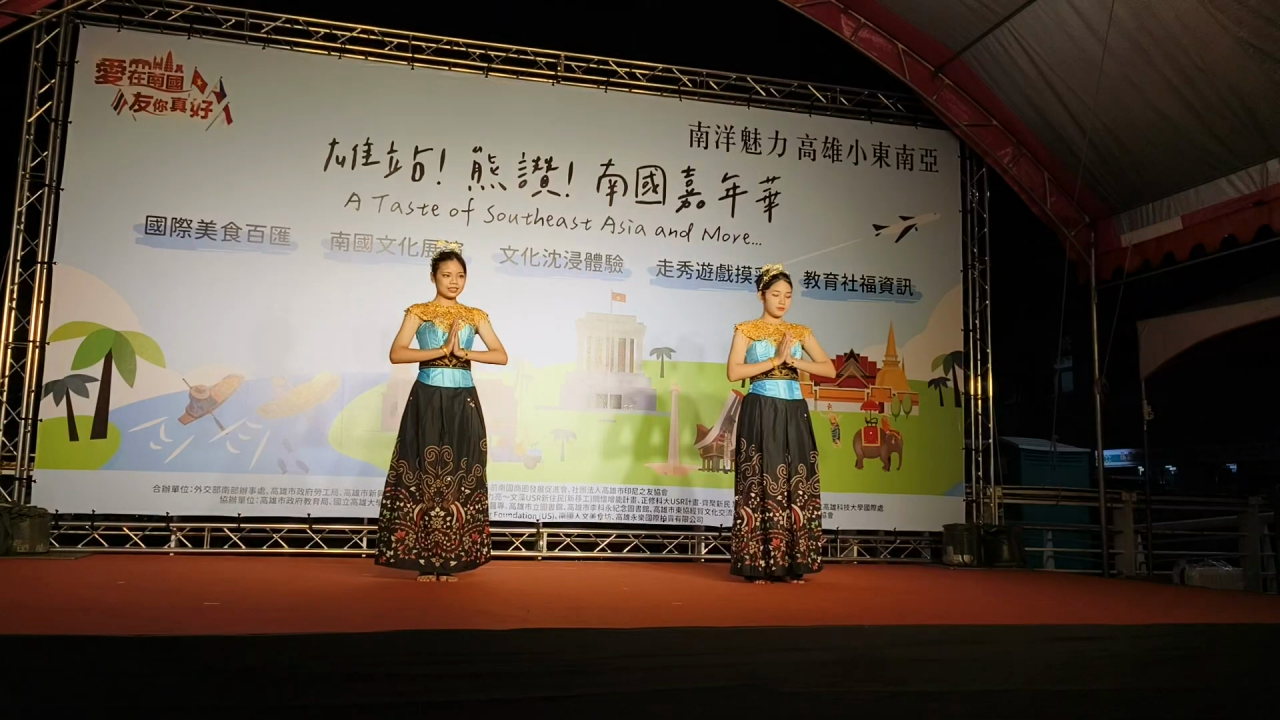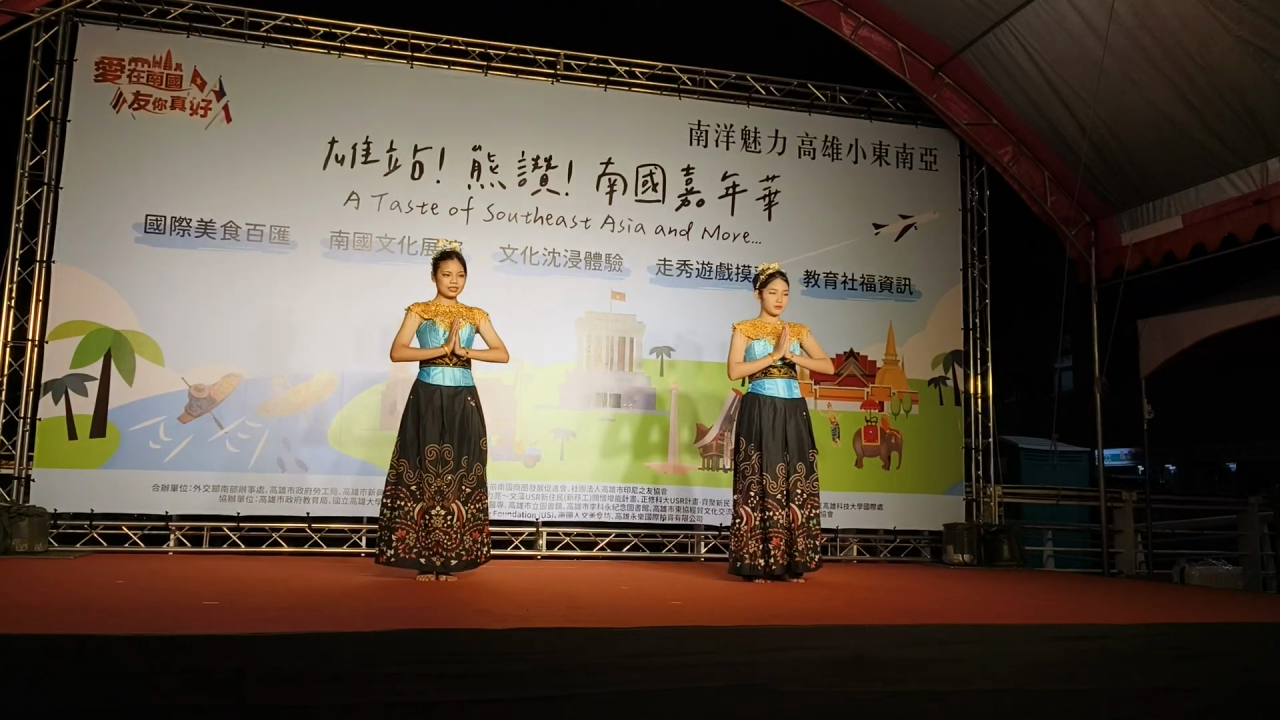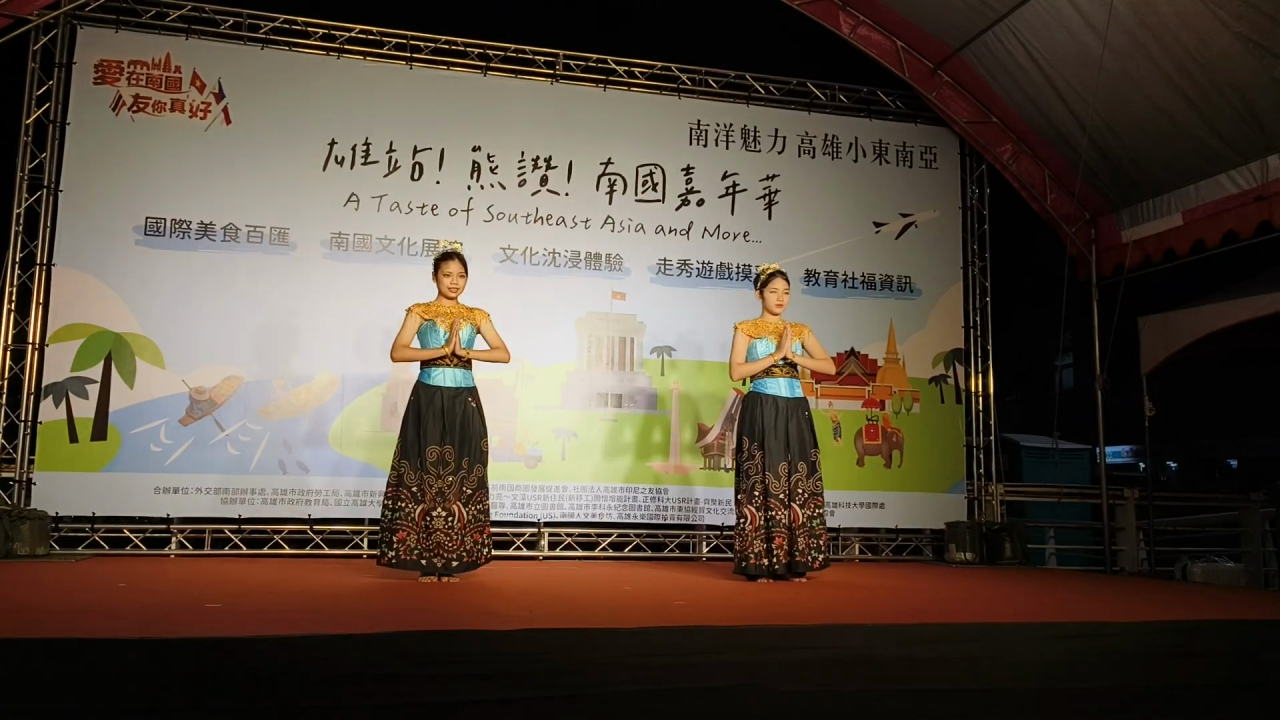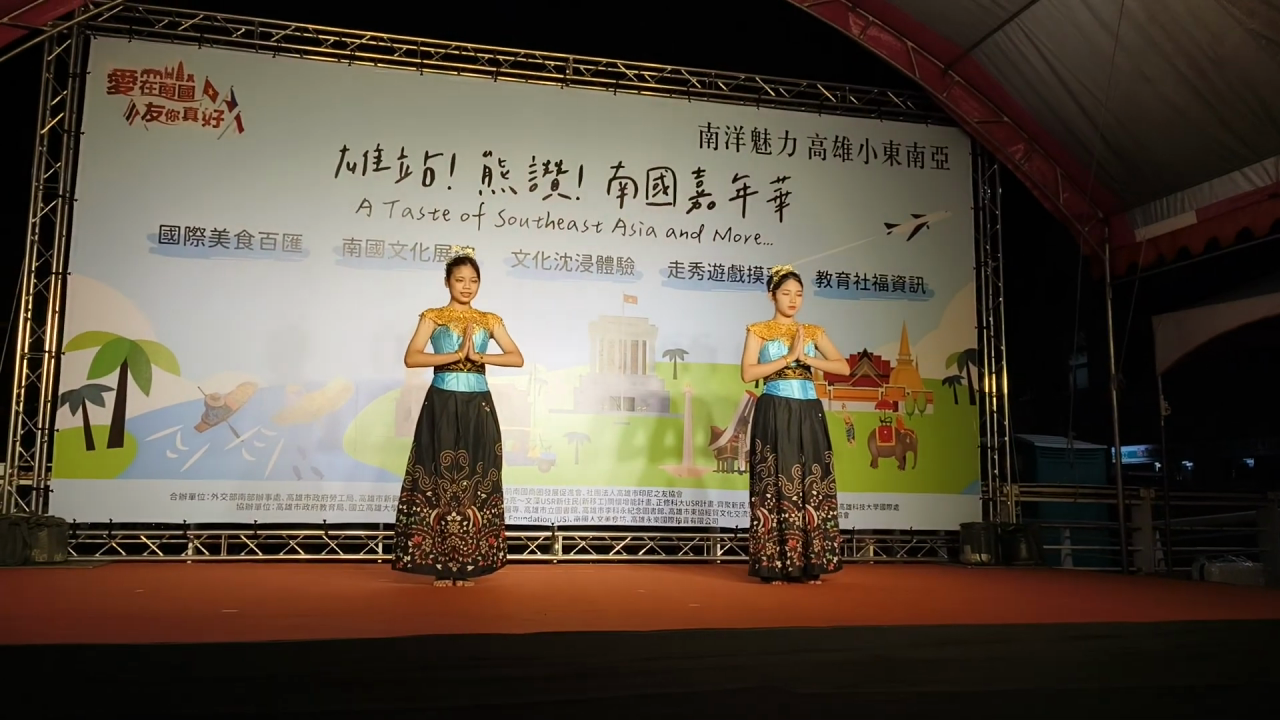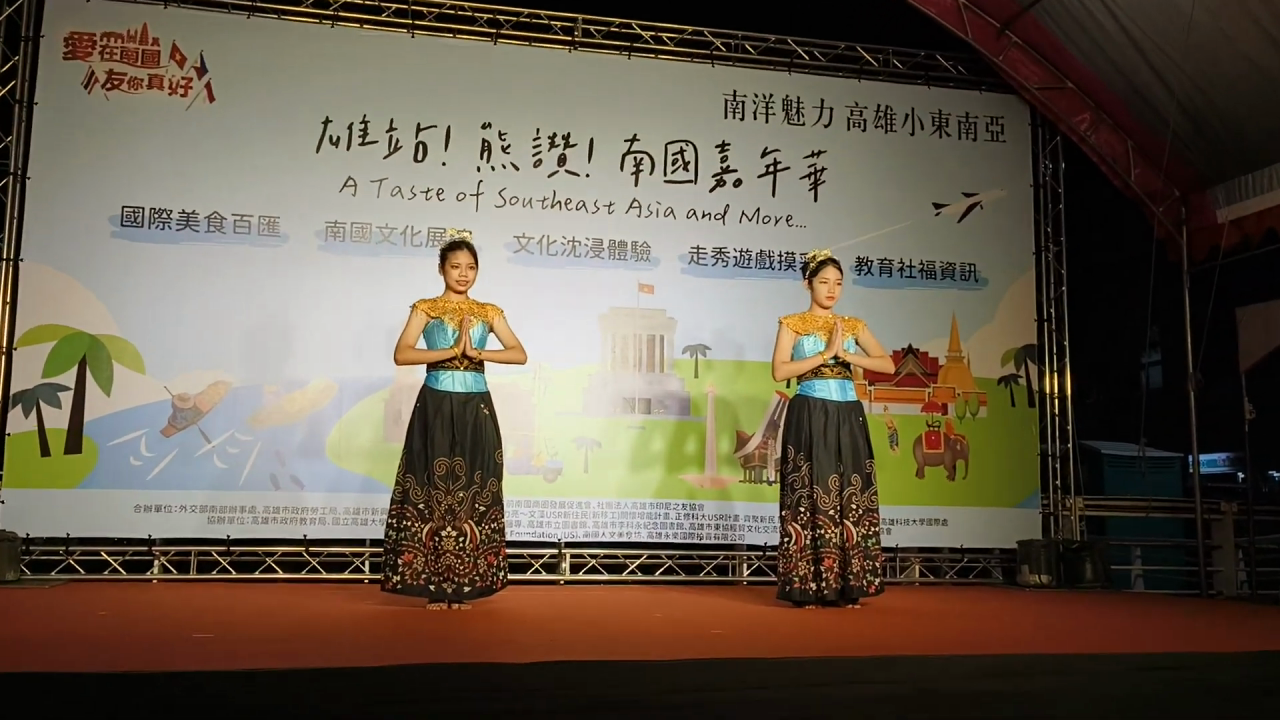
dt=0.5s
person 1, frame 1
left shoulder: (475, 316)
right shoulder: (418, 312)
left elbow: (501, 356)
right elbow: (396, 354)
left wrist: (464, 352)
right wrist: (442, 350)
left hip: (463, 402)
right hip: (427, 400)
left knee: (458, 478)
right knee: (424, 475)
left ankle: (449, 562)
right ankle: (425, 561)
person 1, frame 2
left shoulder: (475, 315)
right shoulder: (419, 311)
left elbow: (502, 353)
right elbow: (397, 352)
left wrist: (464, 351)
right wrist: (442, 349)
left hip: (462, 401)
right hip: (427, 398)
left knee: (458, 475)
right knee: (424, 472)
left ankle: (449, 561)
right ankle: (424, 561)
person 1, frame 3
left shoulder: (476, 316)
right shoulder: (419, 312)
left elbow: (504, 354)
right elbow: (397, 352)
left wrist: (465, 351)
right wrist: (443, 349)
left hip: (464, 401)
right hip: (428, 399)
left knee: (460, 477)
right knee: (425, 474)
left ankle: (451, 562)
right ankle: (426, 561)
person 1, frame 4
left shoulder: (489, 321)
right shoulder: (432, 317)
left elbow: (517, 358)
right elbow: (411, 358)
left wrist: (478, 357)
right wrist: (456, 354)
left hip: (477, 407)
right hip: (442, 405)
left knee: (475, 481)
right knee: (439, 478)
left ankle: (466, 566)
right ankle: (441, 566)
person 1, frame 5
left shoulder: (489, 312)
right shoulder: (425, 308)
left elbow: (519, 354)
right elbow: (401, 354)
left wrist: (477, 352)
right wrist: (451, 350)
left hip: (475, 408)
right hip: (435, 406)
left knee: (472, 492)
right knee: (434, 489)
left ankle: (462, 588)
right ankle: (435, 587)
person 2, frame 1
left shoulder: (800, 332)
right shoulder: (746, 330)
left elbow: (830, 369)
right elbow: (733, 372)
left wrist: (793, 360)
right wrist: (775, 359)
left hip: (794, 413)
right hip: (761, 412)
left knee: (796, 484)
right knee: (762, 483)
left ankle: (792, 565)
right ankle: (758, 565)
person 2, frame 2
left shoulder: (798, 331)
right shoulder: (744, 329)
left elbow: (828, 366)
right elbow: (734, 370)
left wrist: (792, 356)
right wrist: (774, 355)
left hip: (793, 412)
right hip: (759, 411)
left knee: (795, 483)
right knee: (760, 482)
left ankle: (792, 564)
right ankle: (757, 565)
person 2, frame 3
left shoulder: (800, 331)
right shoulder: (746, 329)
left elbow: (829, 366)
right elbow: (736, 372)
left wrist: (793, 355)
right wrist: (776, 355)
left hip: (795, 411)
right hip: (761, 411)
left knee: (797, 482)
right knee: (763, 482)
left ankle: (795, 562)
right ankle: (760, 563)
person 2, frame 4
left shoulder: (813, 332)
right shoulder: (758, 331)
left elbow: (843, 367)
right elbow: (747, 373)
left wrist: (805, 358)
right wrist: (788, 357)
left hip: (809, 413)
right hip: (775, 413)
left knee: (812, 483)
right knee: (776, 484)
left ankle: (809, 566)
right ankle: (775, 566)
person 2, frame 5
left shoulder: (854, 326)
right shoulder: (792, 324)
left elbow: (888, 365)
right elbow: (779, 371)
left wrist: (845, 355)
right wrist: (825, 353)
left hip: (848, 416)
right hip: (809, 416)
left knee: (850, 497)
right knee: (811, 496)
left ankle: (847, 587)
right ankle: (809, 588)
